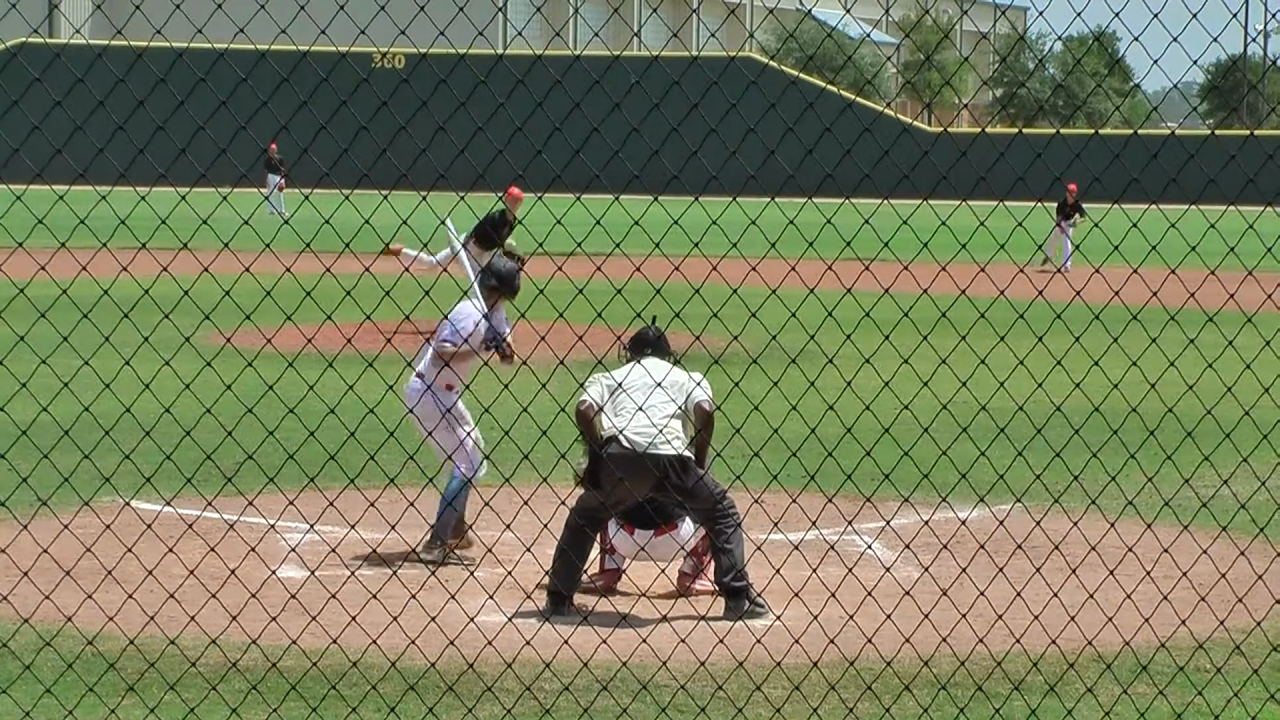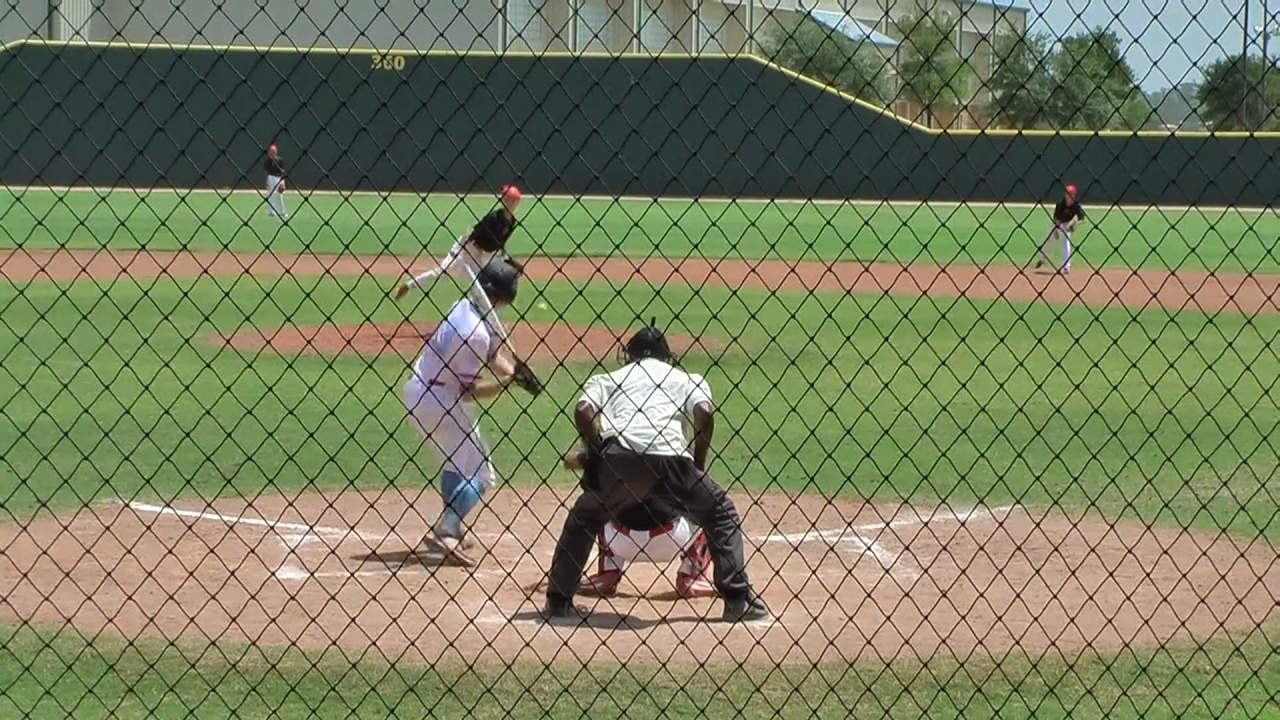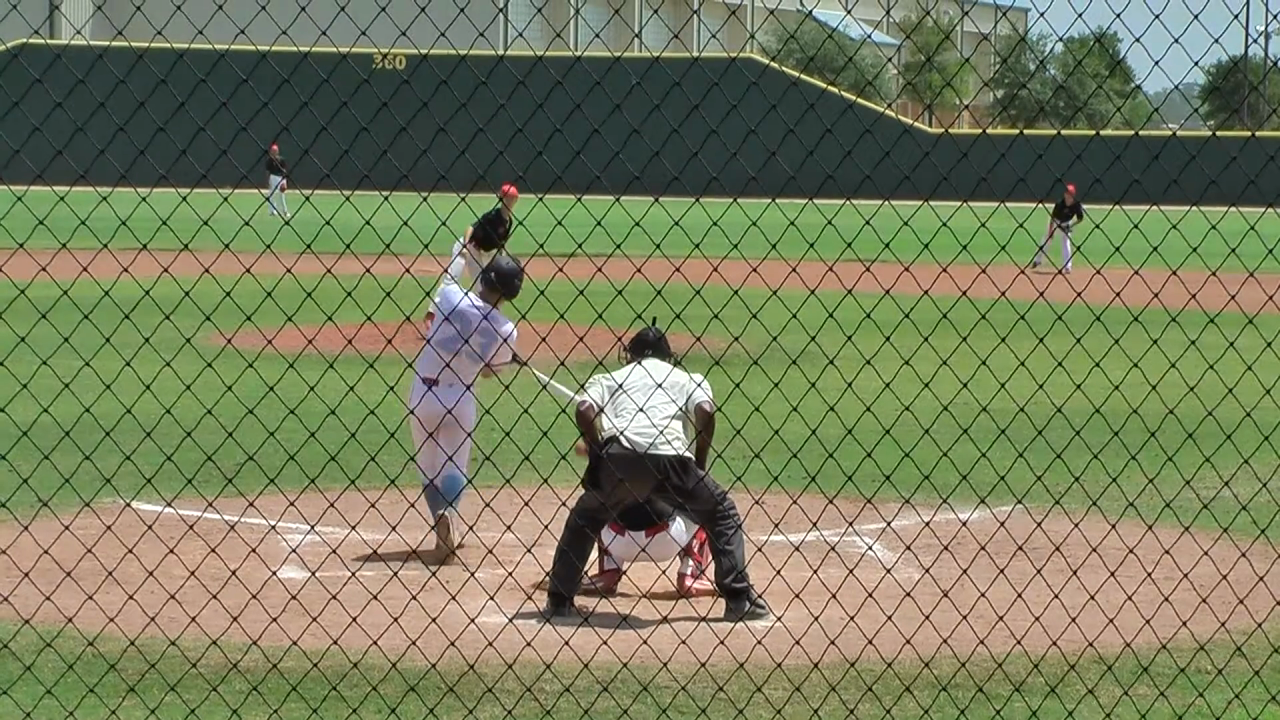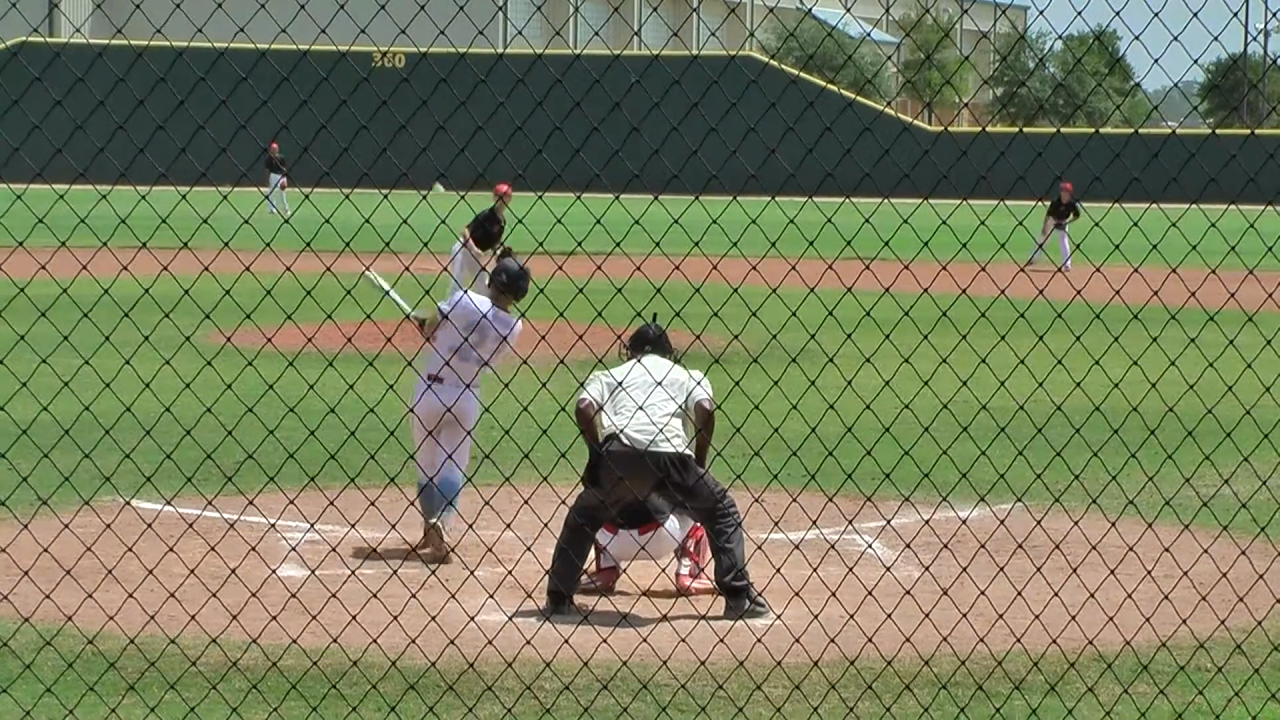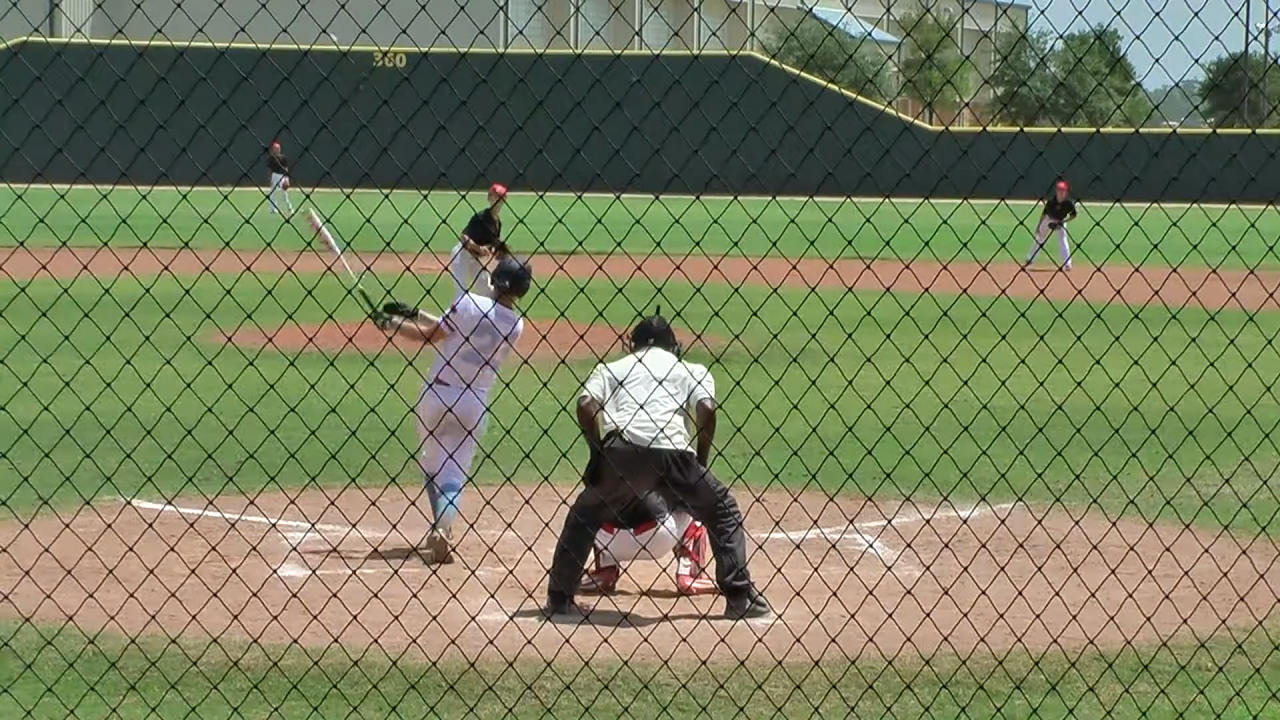
dt=0.1s
person 1, frame 1
left shoulder: (494, 312)
right shoulder: (468, 314)
left elbow: (509, 358)
right elbow: (438, 357)
left wrist: (502, 346)
right wrist: (479, 348)
left hip: (444, 391)
right hip: (430, 393)
left knee: (471, 452)
right knee: (469, 464)
left ankle: (454, 529)
right ankle: (437, 544)
person 1, frame 2
left shoulder: (459, 305)
right shoulder: (479, 333)
right elbow: (468, 390)
left wrist: (509, 371)
right wrist: (506, 382)
left hip: (417, 392)
right hip: (448, 400)
left knee: (453, 464)
right knee: (481, 476)
left ankle: (451, 532)
right ankle: (446, 535)
person 1, frame 3
left shoulder: (450, 293)
right shoulder: (505, 330)
right elbow: (488, 371)
left hip: (420, 394)
right hip: (455, 401)
left knee: (428, 466)
right knee: (454, 472)
left ankle: (444, 533)
right ankle: (446, 517)
person 1, frame 4
left shoulder: (465, 299)
right shoulder: (515, 329)
left elbow: (428, 332)
left wrist: (422, 321)
left hip: (425, 394)
right hip: (461, 400)
left knee: (426, 466)
right knee: (451, 475)
left ankle: (432, 527)
right ankle: (440, 529)
person 1, frame 5
left shoulder: (469, 304)
right shoulder: (516, 325)
left elbow: (428, 336)
left wrist: (391, 323)
right wrist: (415, 314)
left hip: (437, 397)
right hip: (473, 404)
left knee: (433, 464)
right knee: (454, 477)
left ankle: (440, 529)
right ankle: (441, 530)
person 2, frame 1
left shoulder: (606, 377)
right shoulder: (688, 377)
left elbow: (584, 410)
right elbow: (705, 412)
left wrist: (596, 455)
right wrist: (699, 462)
left hip: (620, 457)
right hip: (670, 458)
left knee: (584, 517)
right knee: (722, 513)
left ankle: (558, 600)
right ankle: (738, 599)
person 2, frame 2
left shoulder: (605, 379)
right shoulder: (687, 378)
left elbow: (583, 411)
right elbow: (704, 412)
left wrist: (595, 457)
right wrist: (699, 464)
left hip: (619, 457)
right hip: (669, 459)
left knee: (583, 519)
right knee: (722, 513)
left ankle: (557, 601)
right ankle: (738, 600)
person 2, frame 3
left shoulder: (607, 379)
right shoulder: (688, 378)
left elbow: (584, 411)
right elbow: (705, 412)
left wrist: (596, 456)
right wrist: (700, 464)
left hip: (620, 457)
right hip: (670, 458)
left knee: (584, 519)
right knee: (722, 513)
left ankle: (559, 601)
right ankle: (739, 600)
person 2, frame 4
left shoulder: (608, 374)
right shoulder: (690, 374)
left elbow: (584, 408)
right elbow: (705, 410)
left wrist: (596, 453)
right wrist: (700, 462)
left hip: (620, 454)
right hip: (670, 455)
left knee: (583, 517)
right knee: (723, 511)
left ankle: (559, 599)
right ankle: (739, 597)
person 2, frame 5
left shoulder: (610, 368)
right shoulder: (692, 369)
left elbow: (585, 406)
right elbow: (707, 409)
left wrist: (598, 452)
right wrist: (701, 461)
left hip: (622, 452)
right hip: (672, 453)
left knee: (584, 516)
right knee: (723, 511)
left ankle: (560, 598)
right ankle: (740, 597)
